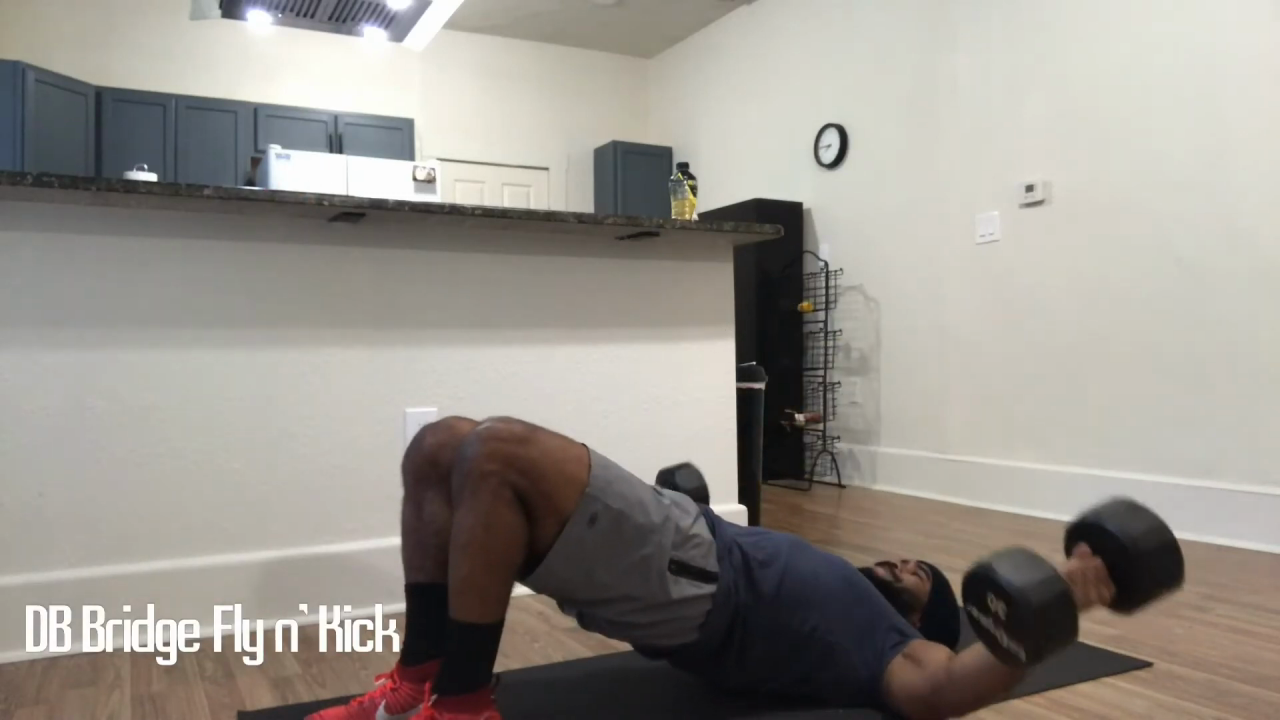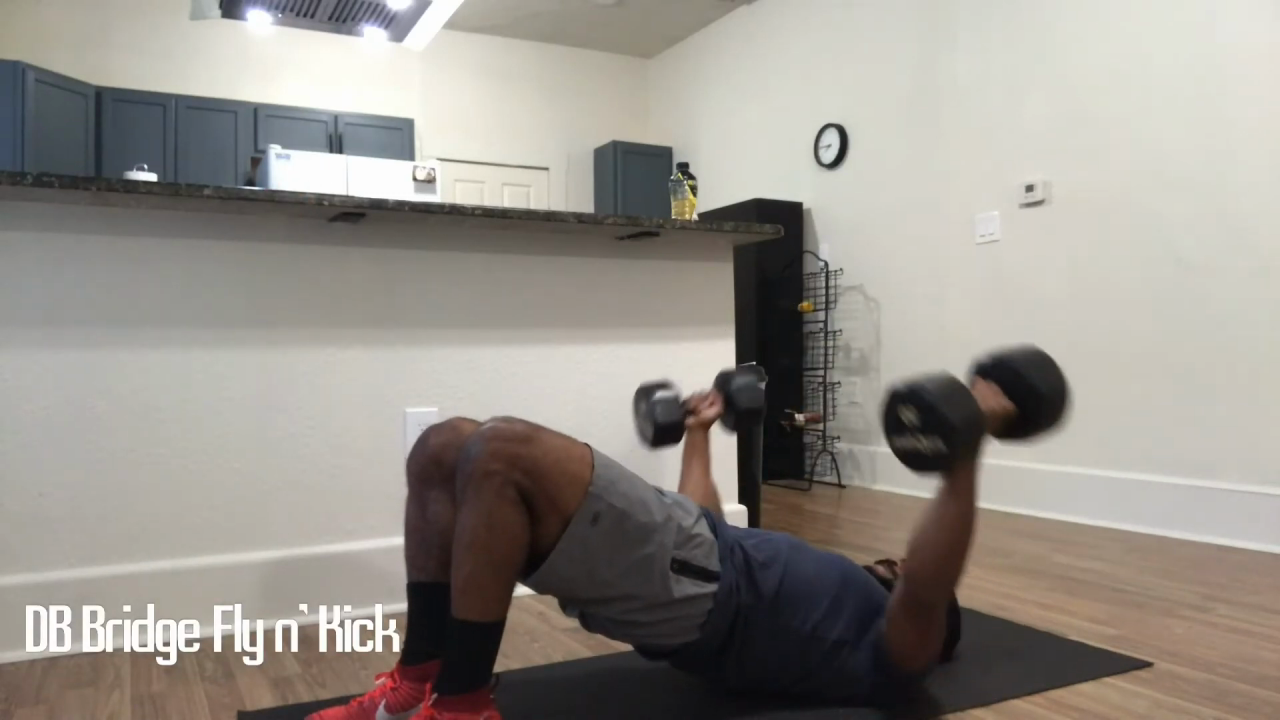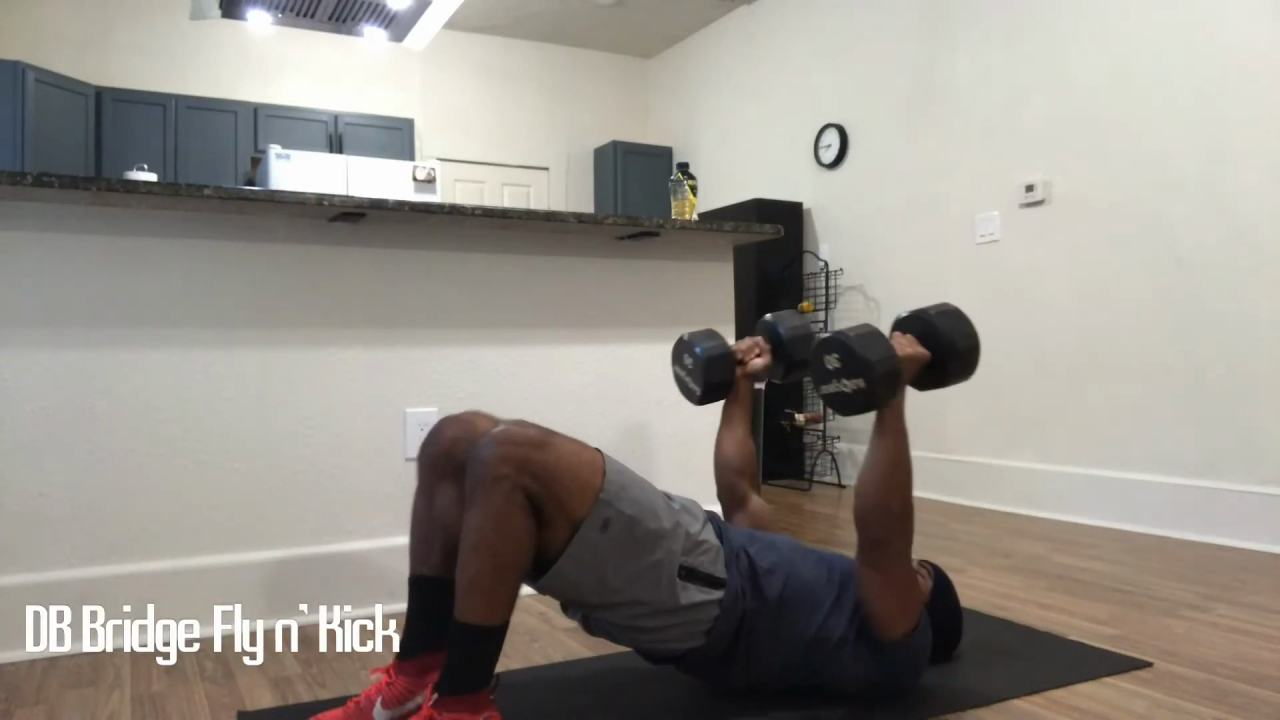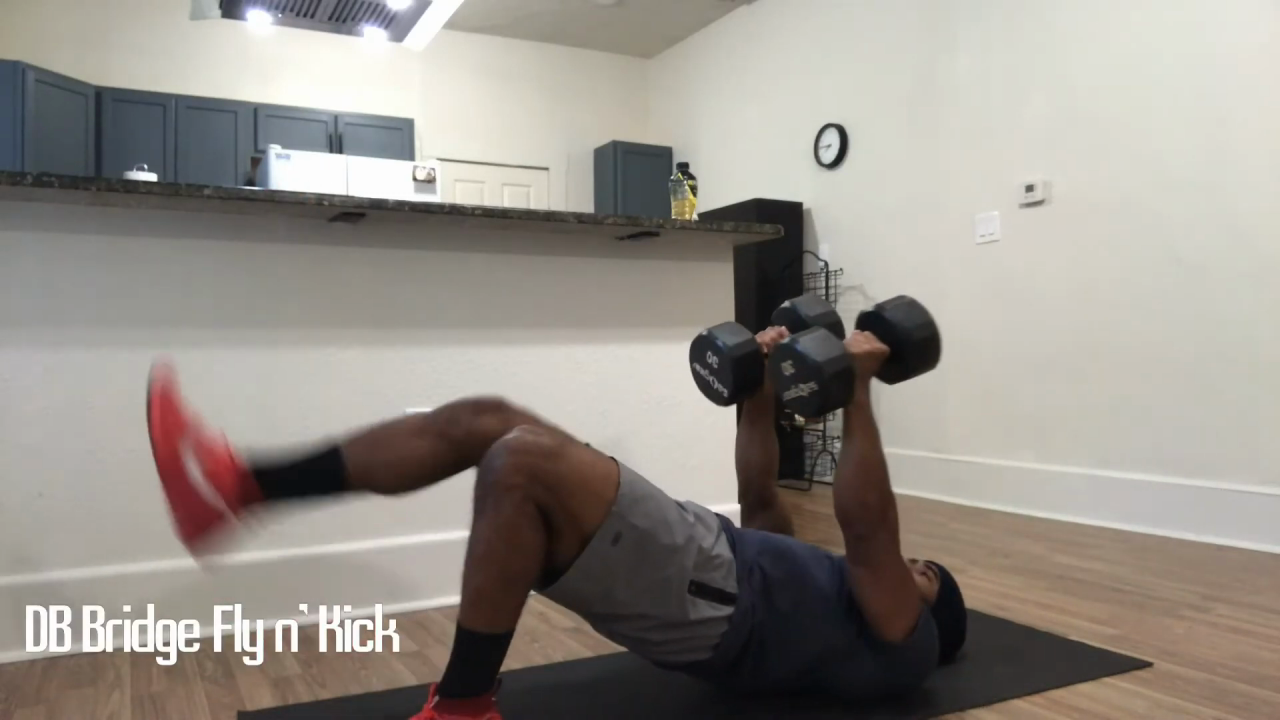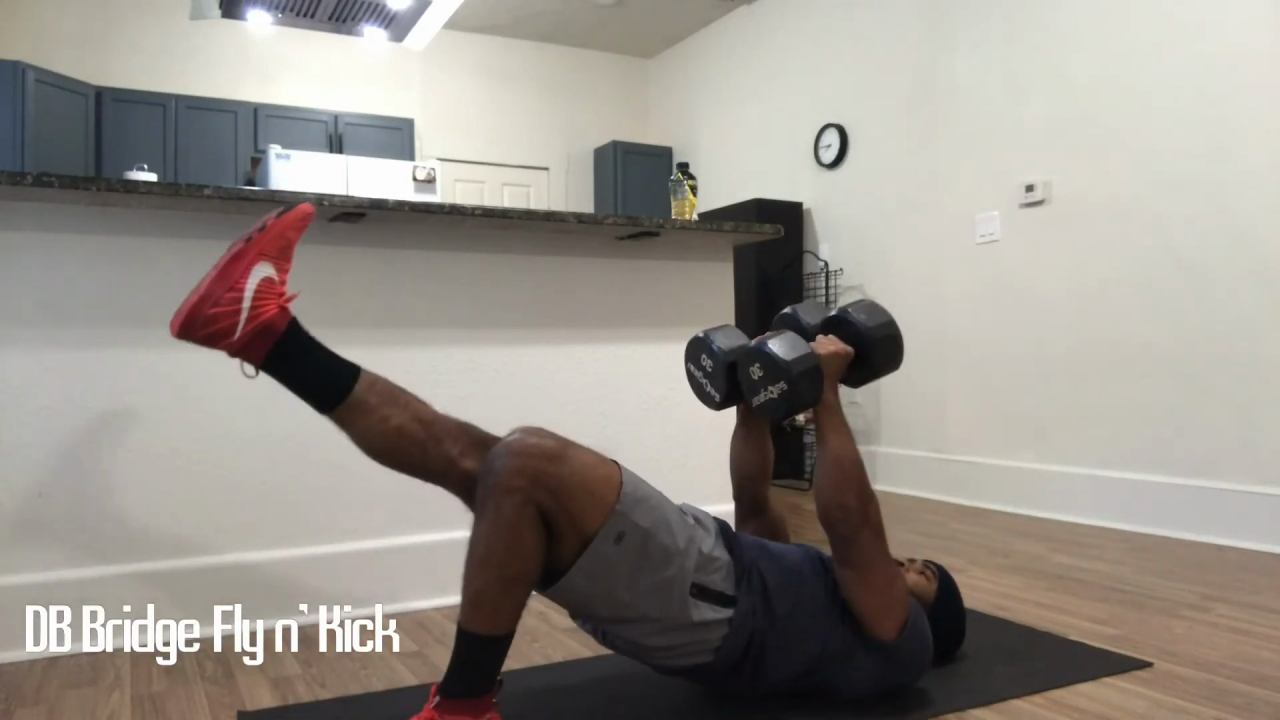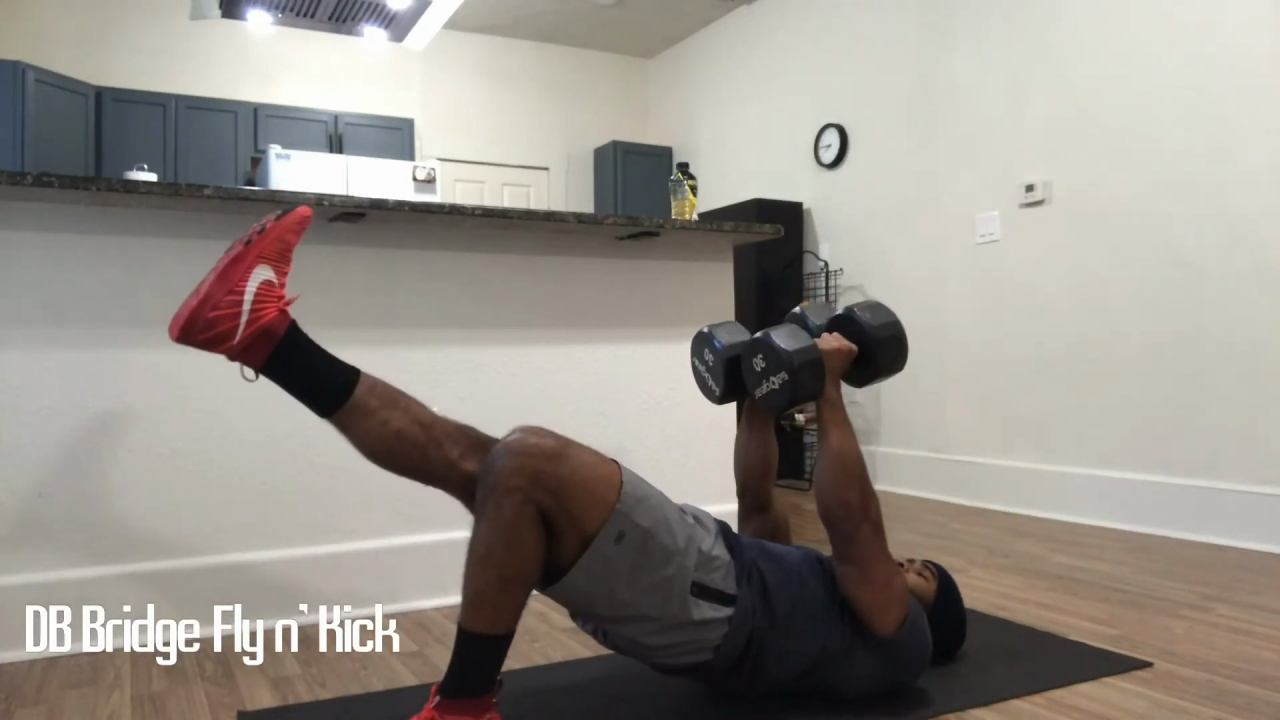
dt=0.4s
person 1, frame 1
left shoulder: (892, 646)
right shoulder: (838, 593)
right wrist: (664, 496)
left hip: (691, 581)
right hip: (678, 551)
left knee: (497, 453)
right knee: (441, 449)
person 1, frame 2
left shoulder: (890, 646)
right shoulder: (838, 591)
left elbow: (928, 588)
right elbow: (708, 513)
left wrist: (965, 456)
right wrist: (698, 436)
left hip: (690, 581)
left knee: (501, 451)
right knee: (445, 447)
person 1, frame 3
left shoulder: (894, 645)
right shoulder: (827, 584)
left elbow: (883, 535)
right elbow: (739, 496)
left wrist: (893, 398)
right wrist: (740, 390)
left hip: (694, 585)
left knee: (508, 453)
right knee: (457, 441)
person 1, frame 4
left shoulder: (899, 644)
right shoulder: (841, 595)
left elbow: (871, 532)
right elbow: (761, 502)
left wrist: (859, 399)
right wrist: (761, 391)
left hip: (706, 590)
left knee: (523, 457)
right knee: (482, 420)
right ankle: (239, 484)
person 1, frame 5
left shoulder: (897, 643)
right shoulder: (825, 589)
left elbow: (853, 529)
right elbow: (753, 504)
left wrist: (825, 397)
left hip: (706, 602)
right hip: (686, 581)
left knee: (528, 460)
right knee: (463, 453)
right ankle: (263, 328)
person 1, frame 6
left shoulder: (896, 641)
right shoulder: (827, 588)
left elbow: (852, 523)
right elbow: (757, 502)
left wrist: (829, 393)
right wrist: (759, 394)
left hip: (706, 602)
right hip: (686, 584)
left knee: (527, 460)
right knee: (463, 454)
right ankle: (262, 333)
